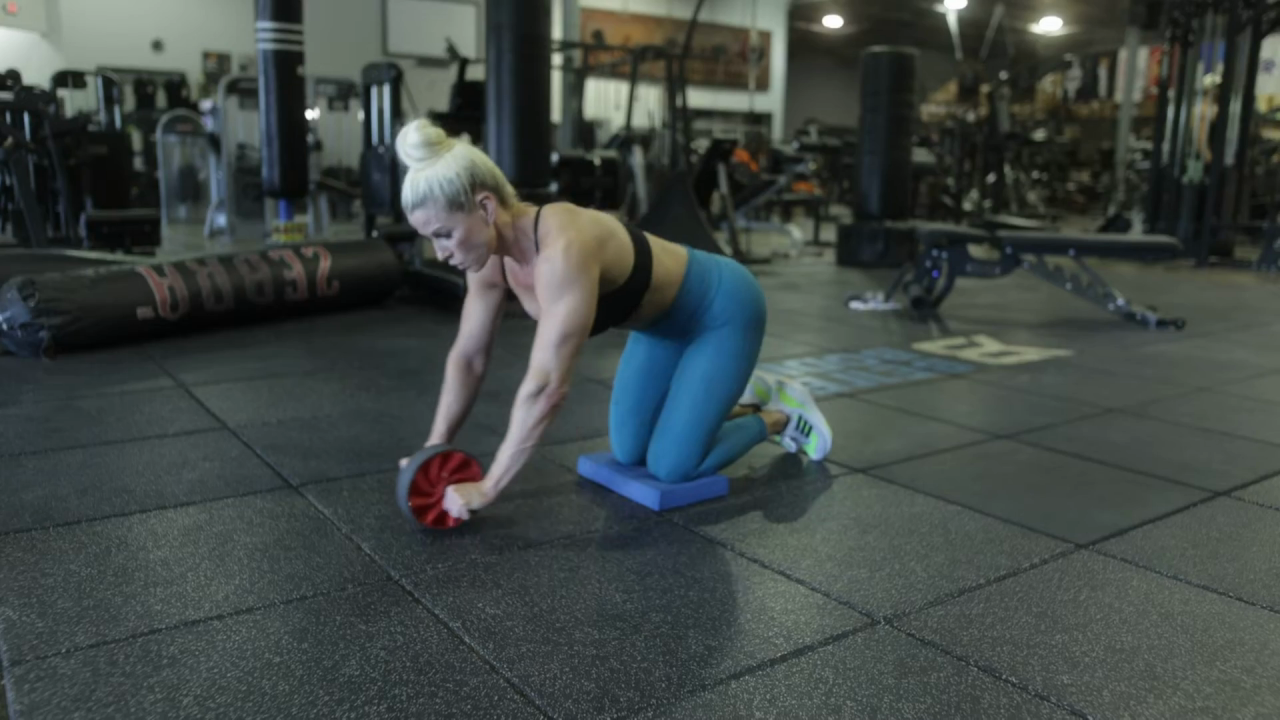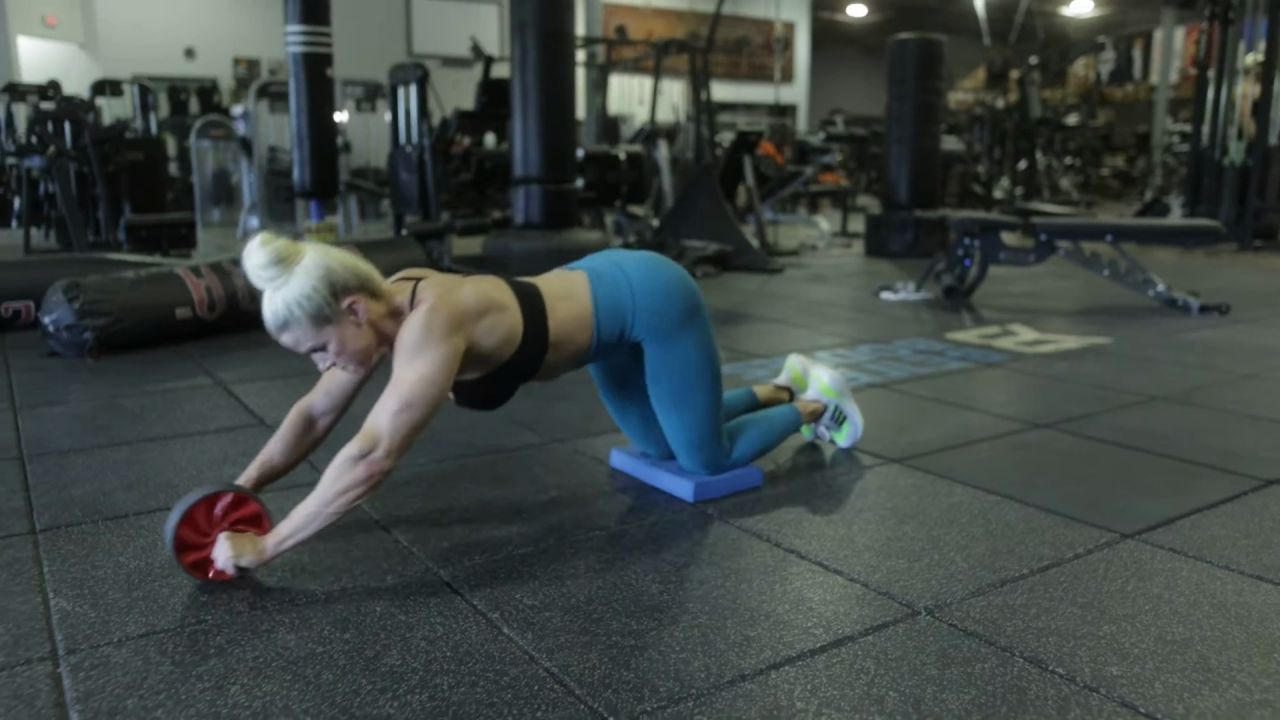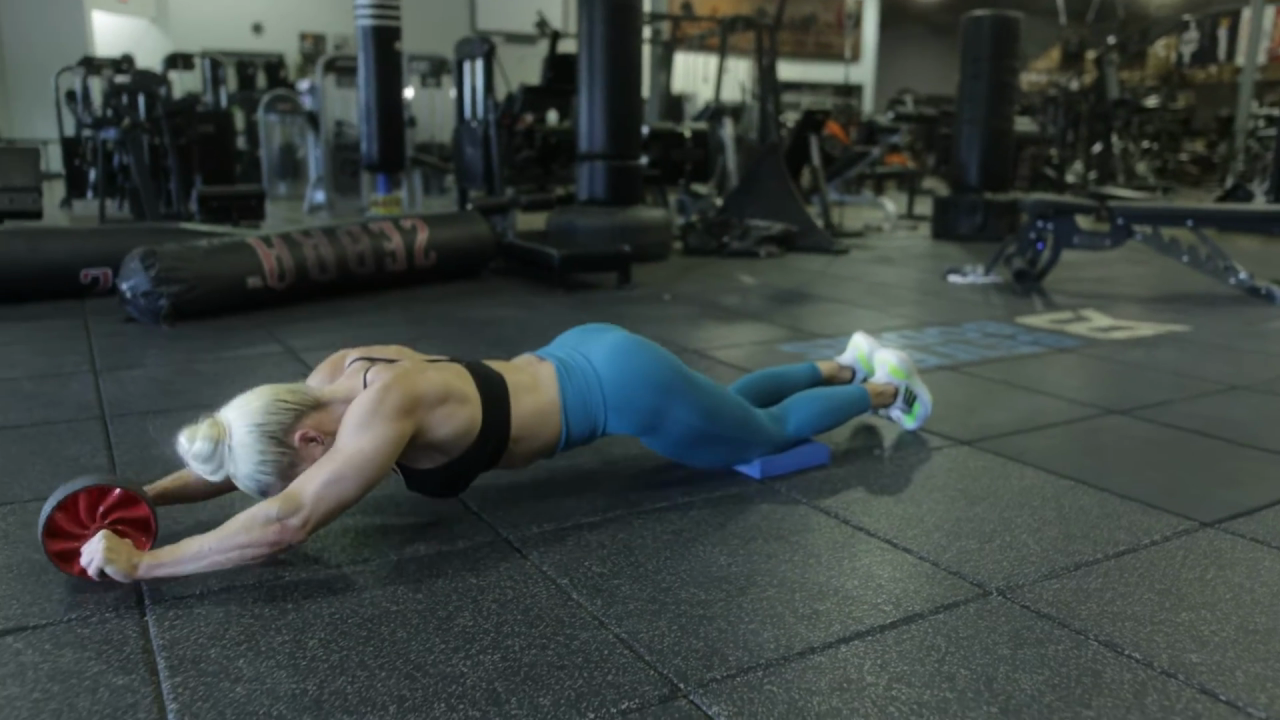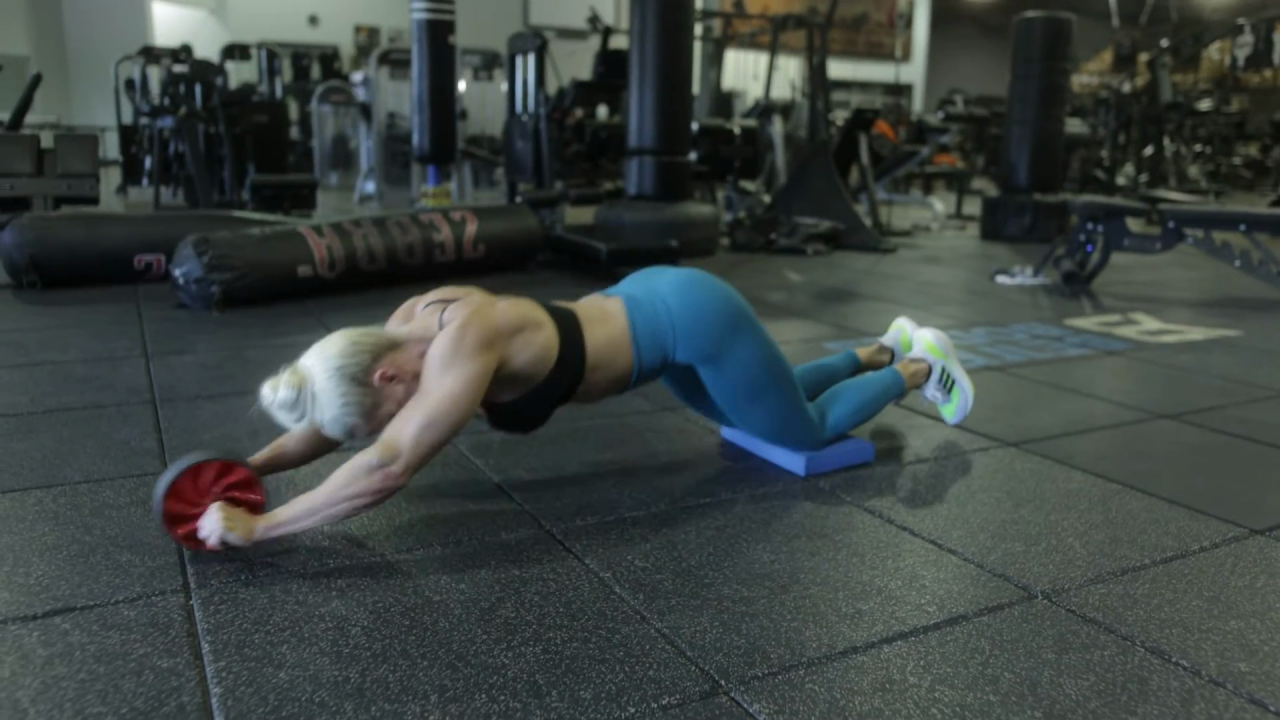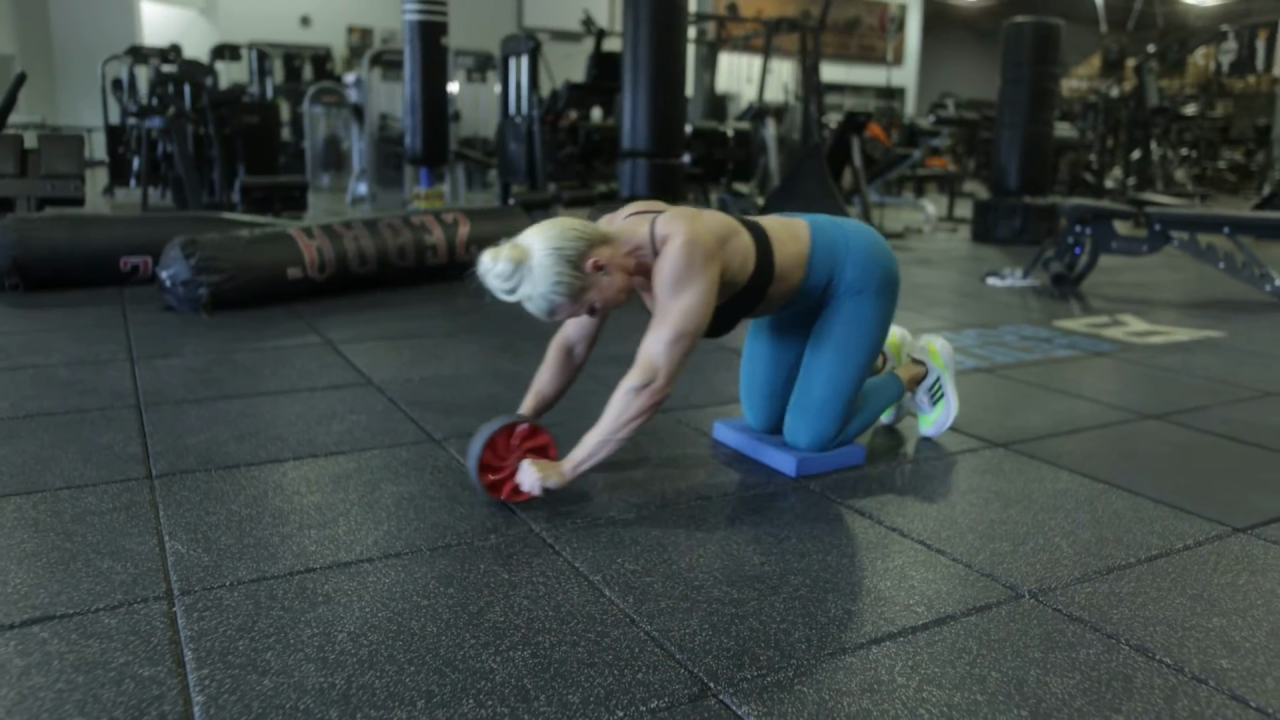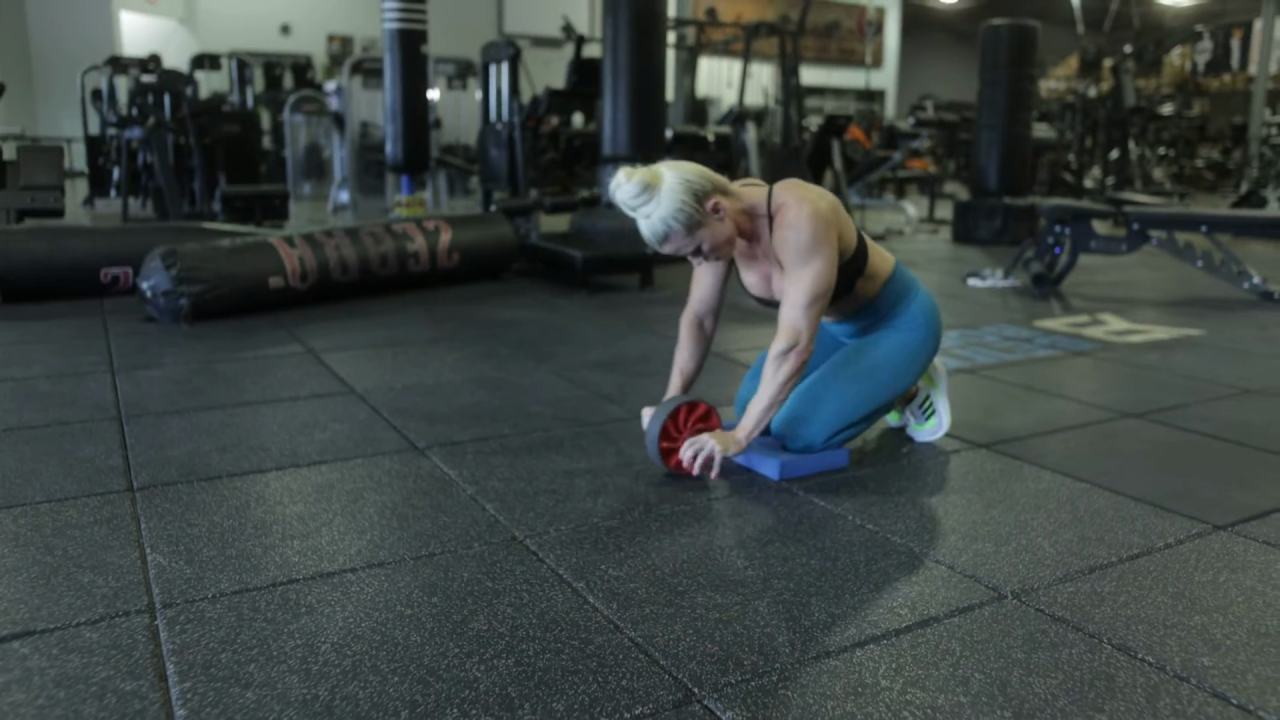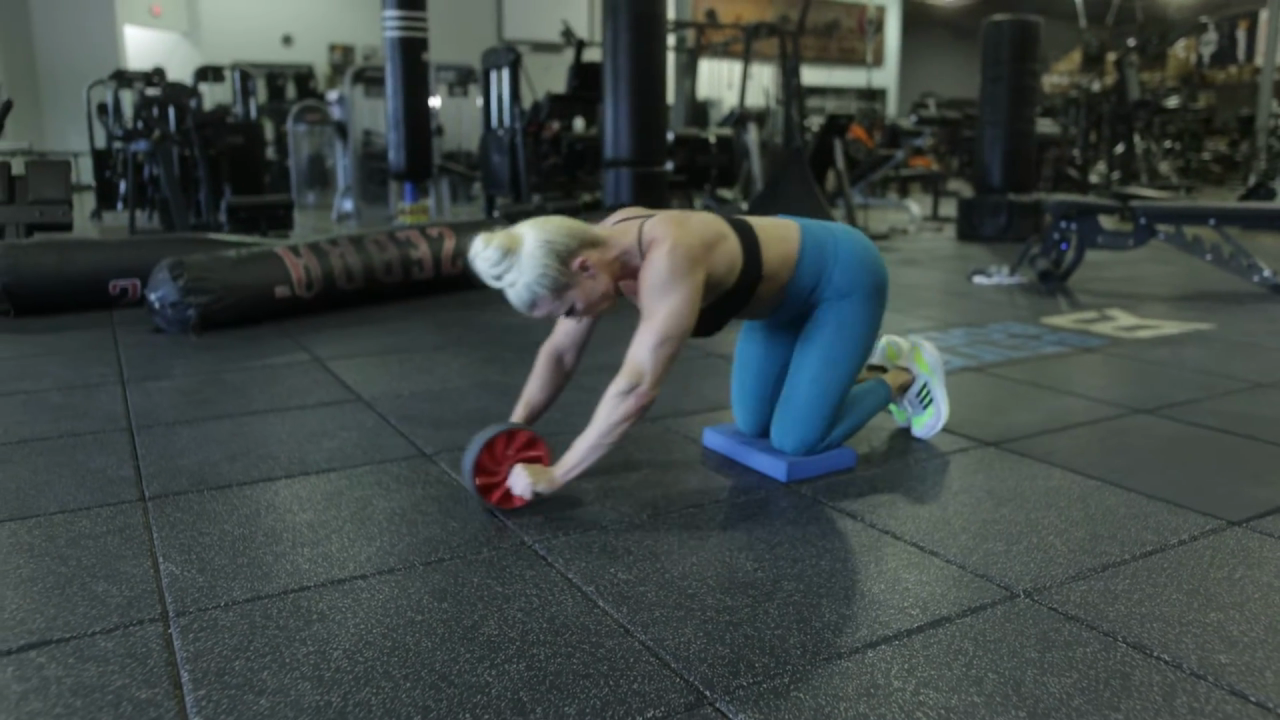
dt=0.7s
person 1, frame 1
left shoulder: (563, 248)
right shoulder: (493, 252)
left elbow: (545, 386)
right elbow: (467, 358)
left wrist: (488, 487)
right wrist: (434, 450)
left hip: (724, 312)
right hip: (663, 323)
left knee: (670, 468)
right knee: (628, 455)
left ankle: (780, 418)
right ankle: (747, 400)
person 1, frame 2
left shoulder: (432, 322)
right shoulder: (384, 305)
left elbow: (371, 457)
right elbow: (314, 413)
left wrist: (264, 545)
right wrist: (240, 489)
left hip: (652, 299)
right hip: (603, 288)
left knee: (707, 460)
right knee: (665, 447)
left ankle: (815, 404)
right ankle: (779, 388)
person 1, frame 3
left shoulder: (383, 405)
right shoulder: (336, 378)
left elbow: (286, 523)
right elbow: (250, 455)
left wrist: (139, 562)
right wrist: (147, 494)
left hip: (622, 385)
right hip: (584, 357)
left knee: (768, 434)
right knee: (731, 406)
left ankle: (884, 387)
right ankle: (844, 365)
person 1, frame 4
left shoulder: (458, 342)
right shoulder: (408, 328)
left elbow: (387, 468)
right elbow: (336, 422)
left wrist: (260, 529)
right wrist: (253, 466)
left hip: (695, 318)
right hip: (655, 307)
left knee: (804, 433)
right knee: (755, 417)
left ankle: (918, 366)
right ankle: (880, 351)
person 1, frame 5
left shoulder: (682, 253)
right shoulder: (605, 240)
left elbow: (649, 385)
right elbow: (570, 346)
left wrist: (564, 469)
right wrist: (521, 421)
left hip: (853, 270)
right hip: (798, 270)
left knee: (811, 435)
right knee: (764, 422)
left ankle: (914, 371)
right ankle: (881, 358)
person 1, frame 6
left shoulder: (799, 218)
right shoulder: (721, 215)
left elbow: (794, 345)
right elbow: (698, 318)
left wrist: (738, 437)
right wrist: (671, 401)
left hip: (900, 322)
left knee: (797, 434)
right knee: (754, 410)
left ankle: (907, 390)
right ankle: (880, 381)
person 1, frame 7
left shoulder: (669, 256)
right shoulder: (597, 247)
left elbow: (637, 386)
right elbow: (559, 353)
left wrist: (555, 475)
right wrist: (513, 431)
left hip: (843, 277)
right hip: (788, 286)
left knee: (795, 440)
right knee: (752, 426)
left ankle: (901, 377)
right ankle: (875, 364)
